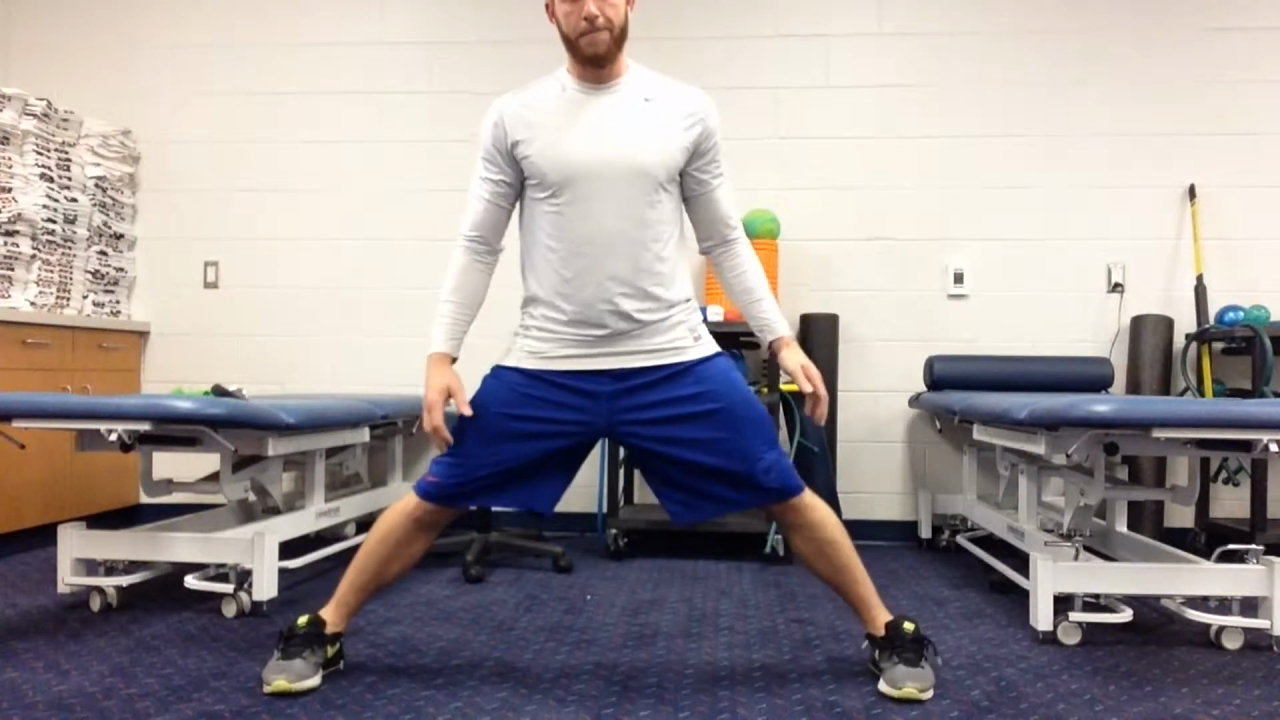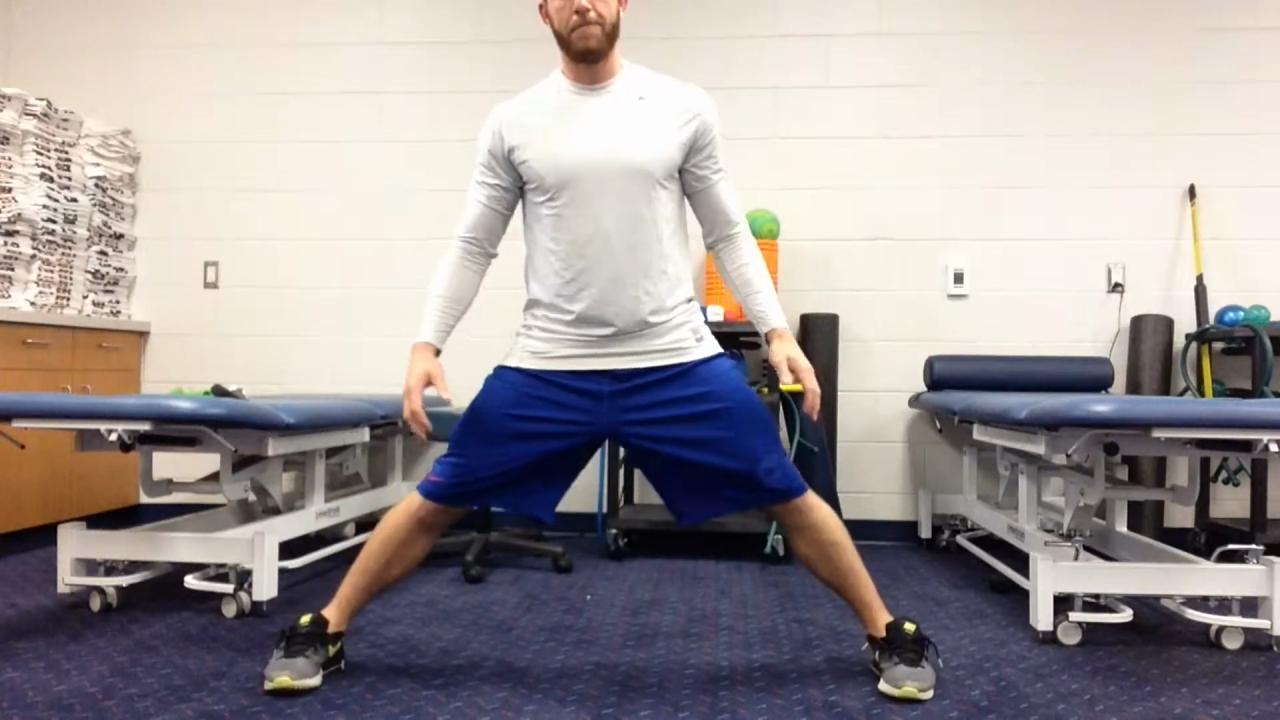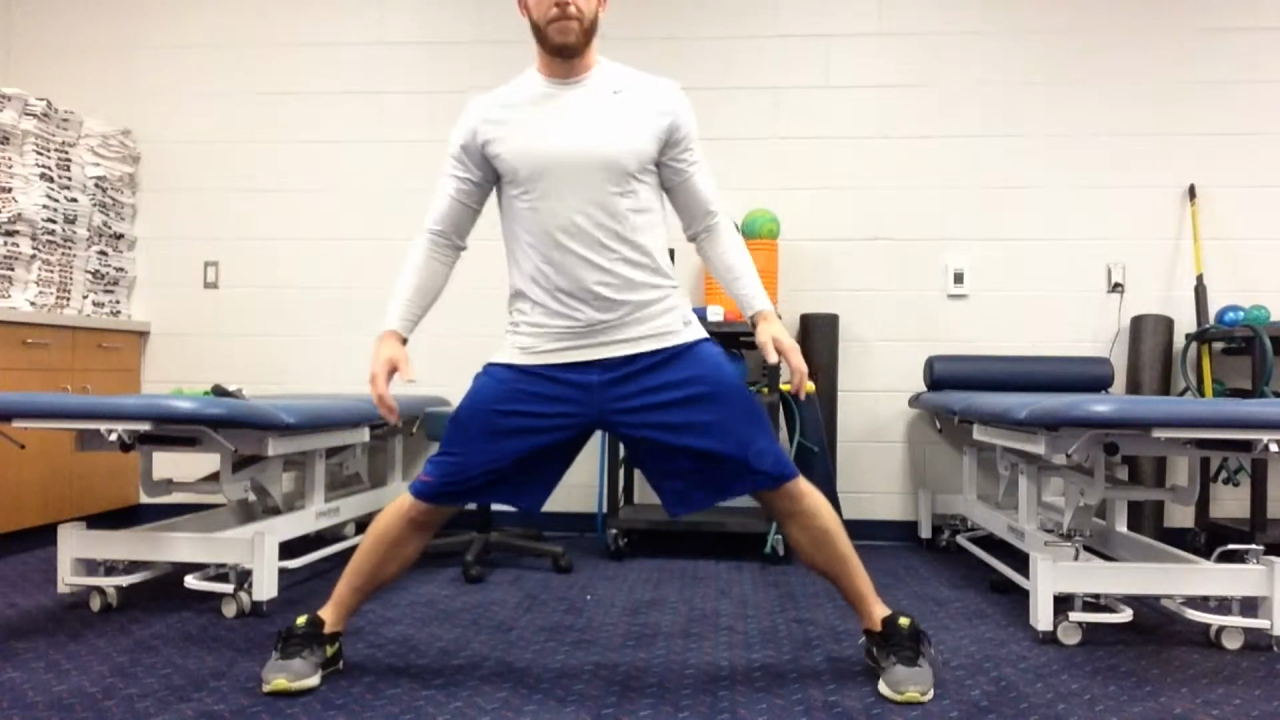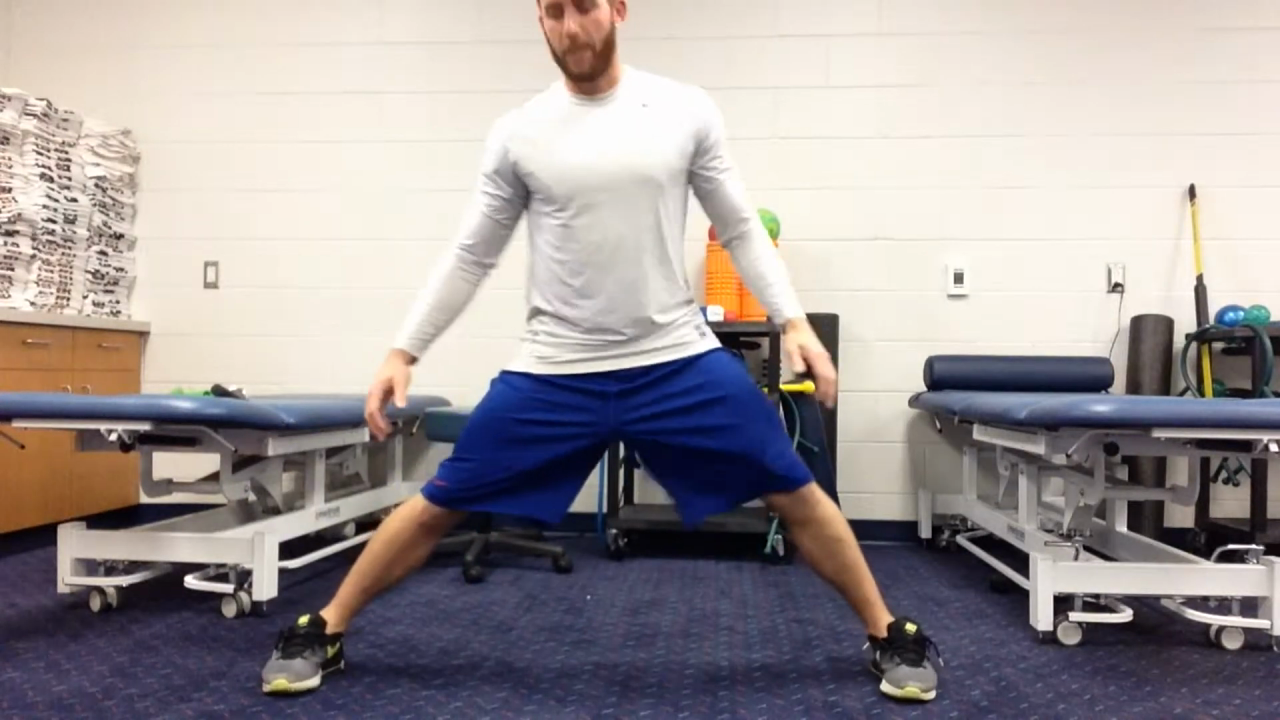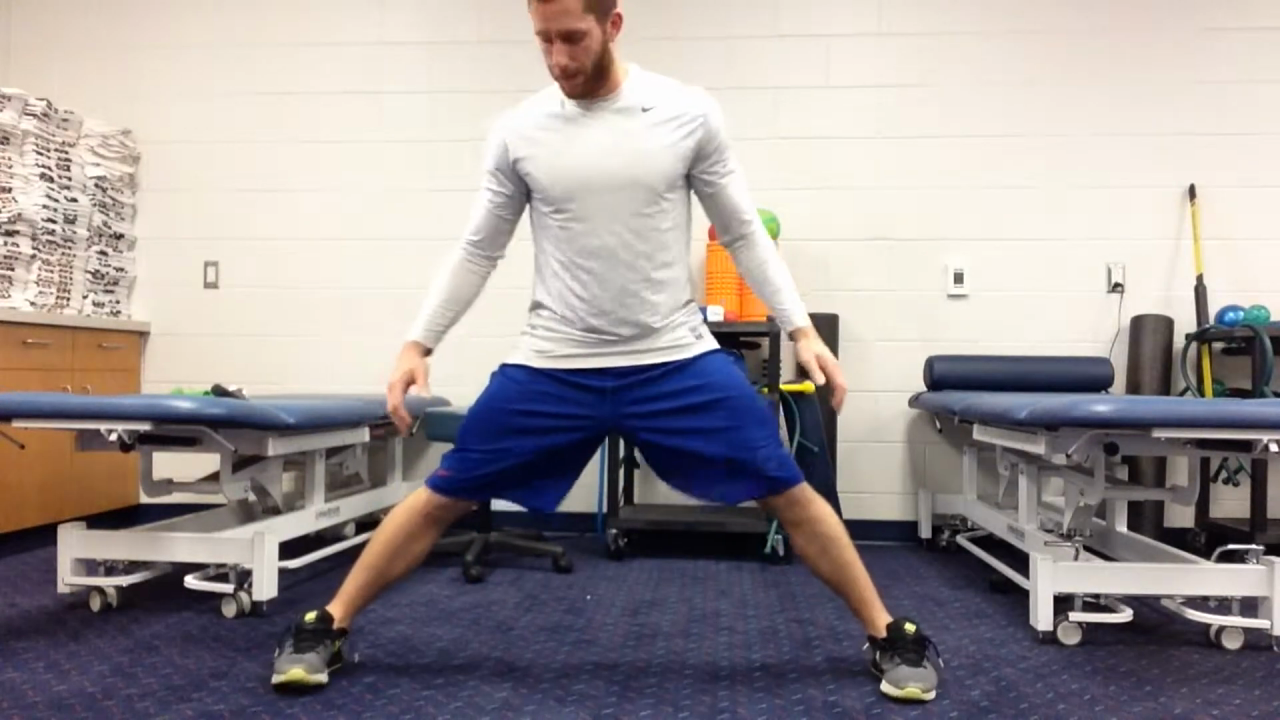
dt=0.2s
person 1, frame 1
left shoulder: (686, 109)
right shoulder: (514, 117)
left elbow: (724, 240)
right elbow: (477, 247)
left wrist: (782, 338)
right wrist: (440, 354)
left hip: (675, 365)
right hip: (544, 371)
left knee: (786, 498)
right knee: (433, 502)
left ankle: (889, 635)
right ankle: (321, 632)
person 1, frame 2
left shoulder: (684, 107)
right shoulder: (514, 122)
left elbow: (727, 234)
right elbow: (473, 246)
left wrist: (776, 329)
right wrist: (427, 343)
left hip: (677, 364)
right hip: (547, 371)
left knee: (787, 498)
right knee: (438, 502)
left ankle: (889, 635)
right ankle: (322, 631)
person 1, frame 3
left shoulder: (656, 100)
right shoulder: (488, 117)
left elbow: (707, 224)
right elbow: (441, 239)
left wrist: (763, 312)
right wrist: (394, 331)
left hip: (663, 351)
right hip: (536, 363)
left knee: (779, 486)
right knee: (427, 501)
left ankle: (885, 631)
right ankle: (321, 632)
person 1, frame 4
left shoulder: (686, 111)
right shoulder: (518, 133)
left elbow: (741, 231)
right elbow: (471, 257)
left wrist: (793, 320)
right wrist: (404, 351)
left hip: (679, 362)
right hip: (553, 373)
left knee: (795, 492)
right knee: (441, 506)
left ankle: (891, 636)
right ankle: (321, 632)
person 1, frame 5
left shoulder: (688, 113)
right shoulder: (519, 130)
left elbow: (742, 233)
right elbow: (479, 251)
left wrist: (801, 328)
right wrist: (419, 343)
left hip: (675, 360)
right hip: (552, 367)
left knee: (787, 492)
right knee: (444, 496)
left ankle: (888, 636)
right ankle: (326, 626)
